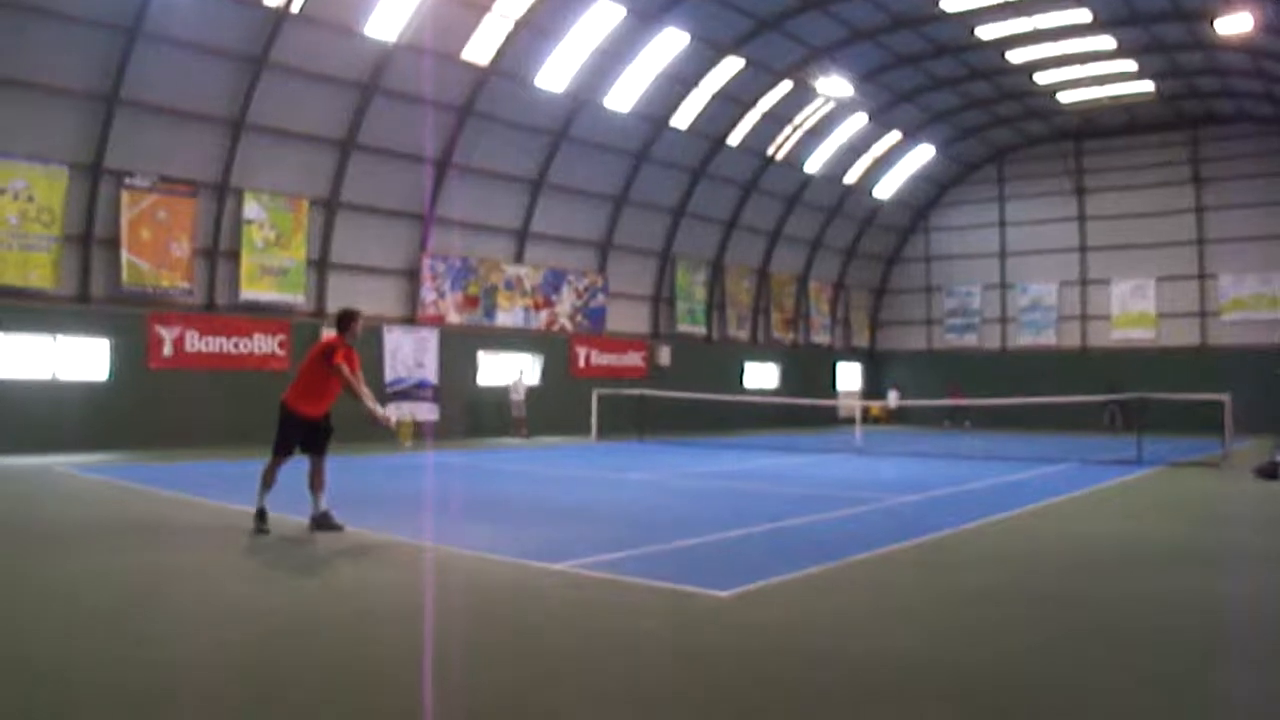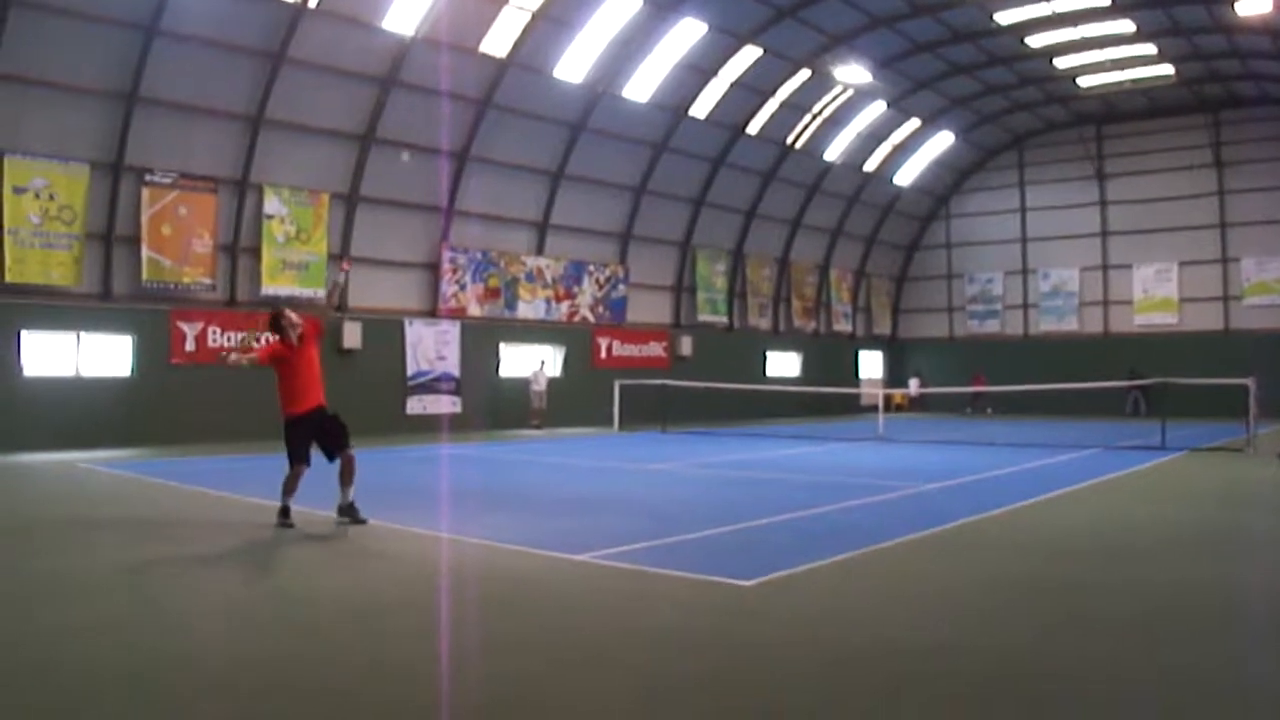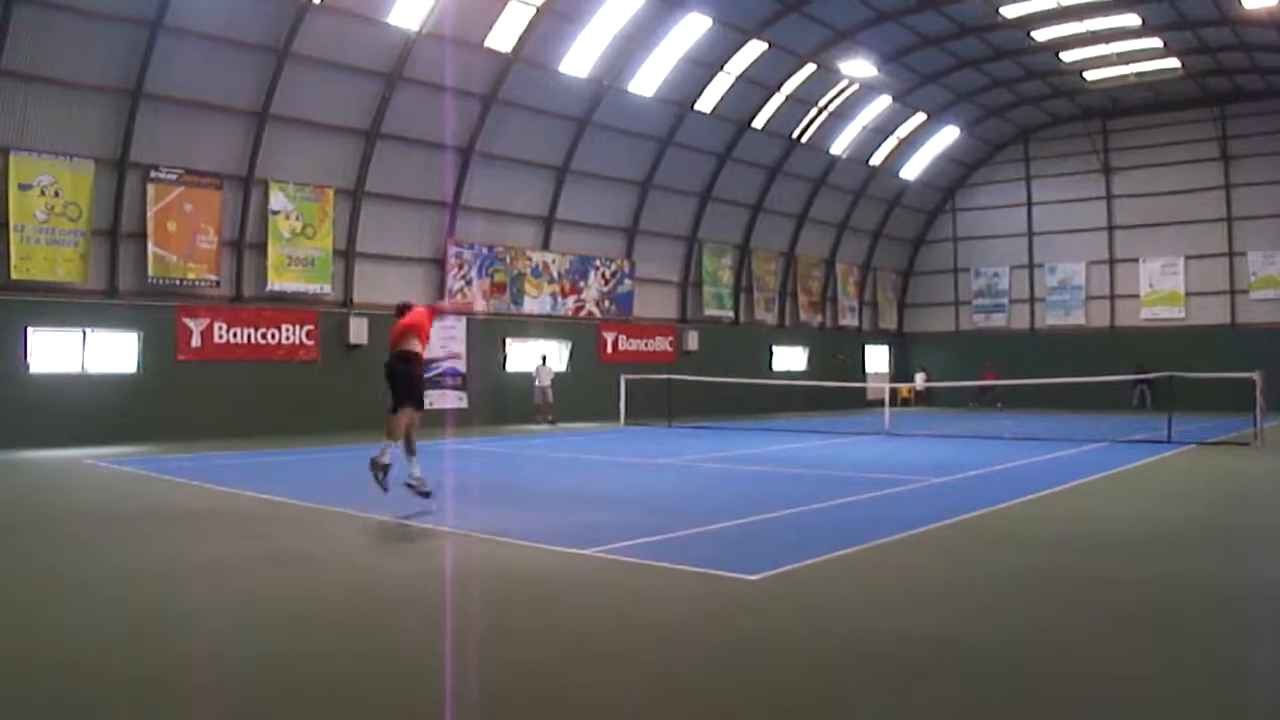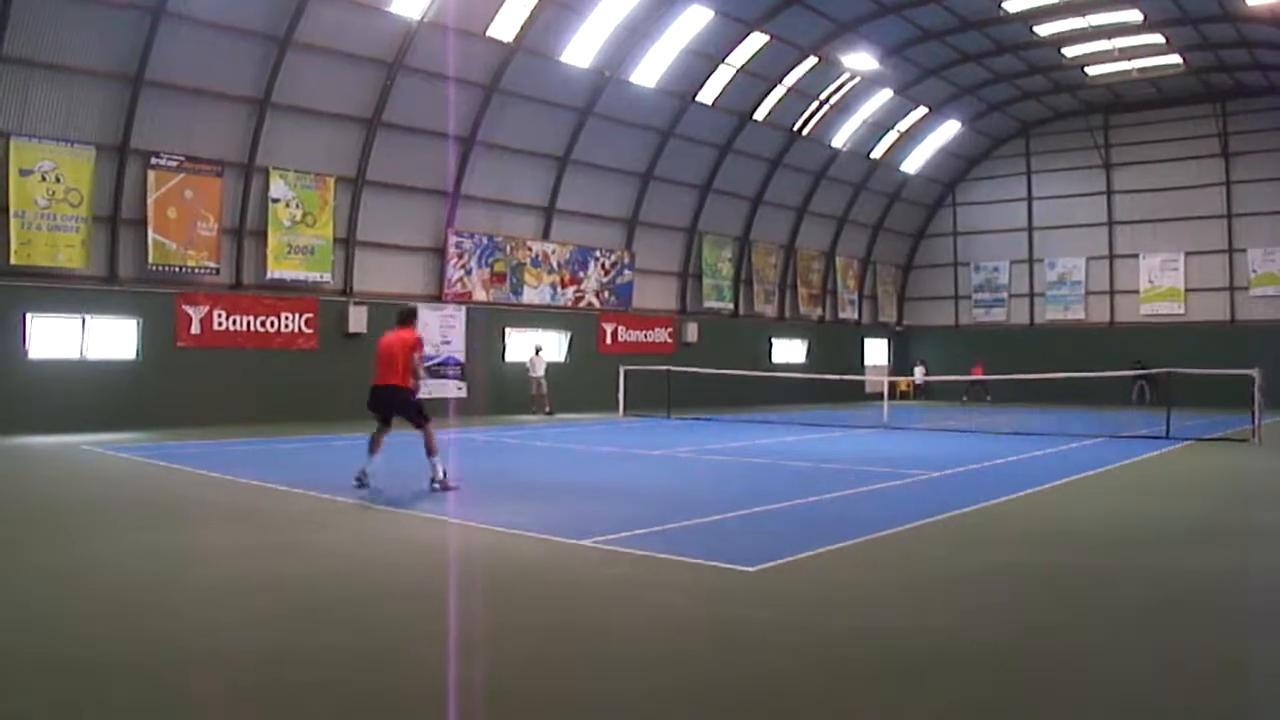
dt=1s
person 1, frame 1
left shoulder: (350, 353)
right shoulder: (332, 346)
left elbow: (360, 384)
right elbow: (348, 382)
left wrist: (380, 411)
right wrist: (372, 408)
left hip: (318, 414)
right hip: (295, 410)
left knee: (318, 460)
right knee: (279, 459)
left ankle: (319, 513)
right ankle: (261, 510)
person 1, frame 2
left shoulder: (310, 335)
right shoulder: (277, 350)
left elbow: (329, 306)
right elbow: (249, 359)
left wrist: (340, 278)
right wrist: (234, 358)
left hip: (320, 410)
right hip: (296, 417)
left knee: (348, 456)
right knee: (299, 468)
left ankle: (346, 504)
right ankle: (285, 508)
person 1, frame 3
left shoulder: (398, 328)
right shoulder: (421, 313)
right elbow: (442, 307)
left hip: (396, 364)
right hip: (408, 364)
left knee: (410, 422)
right knee: (408, 411)
left ankle: (414, 475)
right ankle: (382, 459)
person 1, frame 4
left shoulder: (384, 338)
right shoulder: (415, 338)
right elbow: (415, 367)
right wrist: (416, 385)
left hip: (379, 390)
right hip: (400, 390)
left knee: (382, 428)
right knee: (427, 428)
left ankle: (364, 472)
right ankle: (438, 477)
